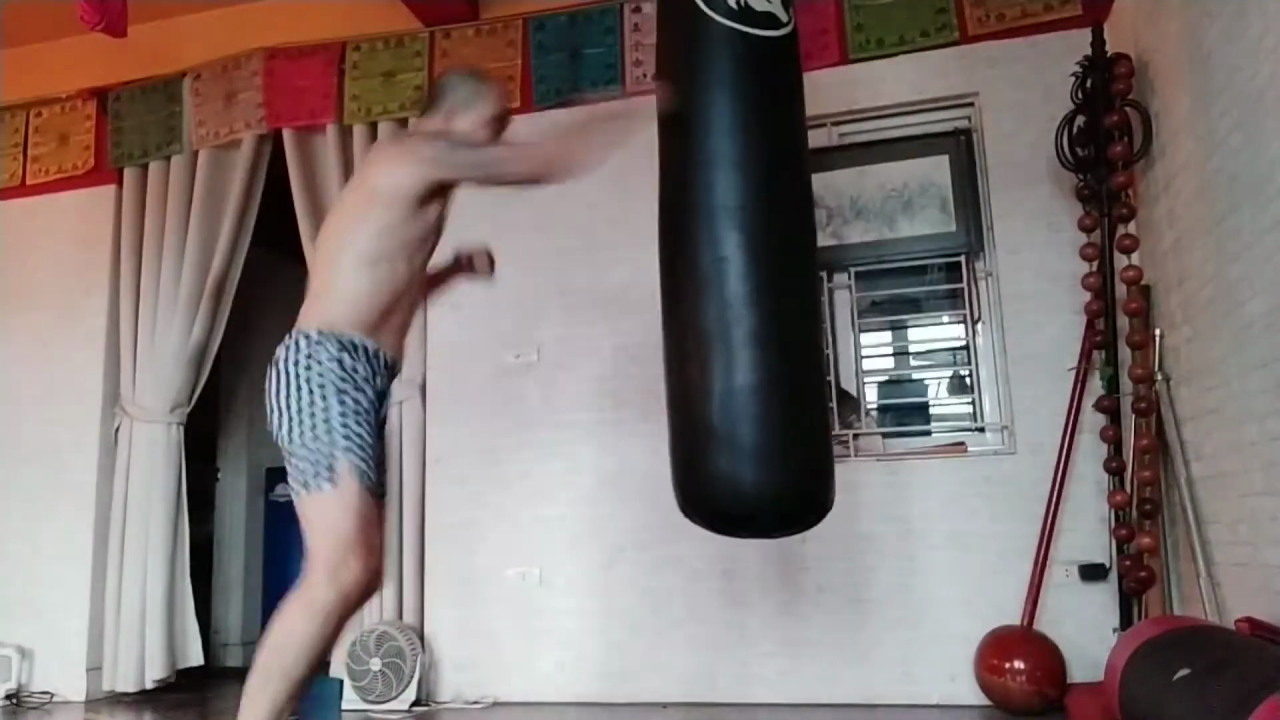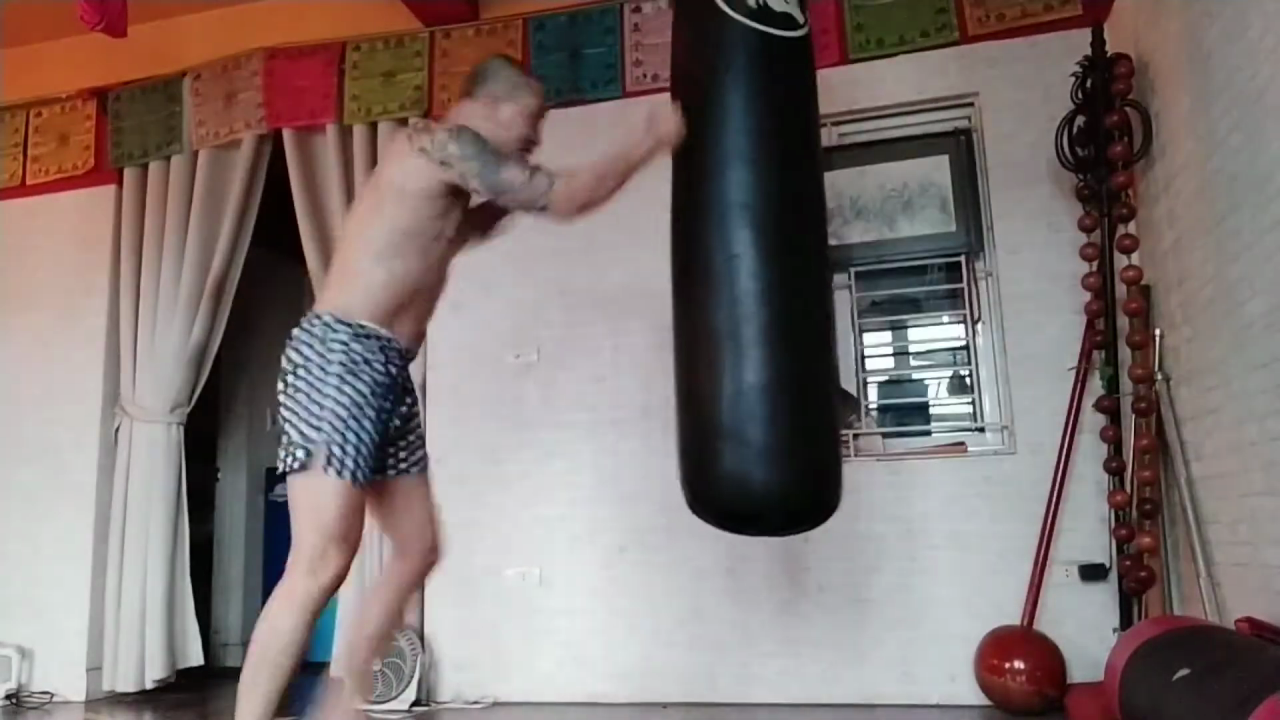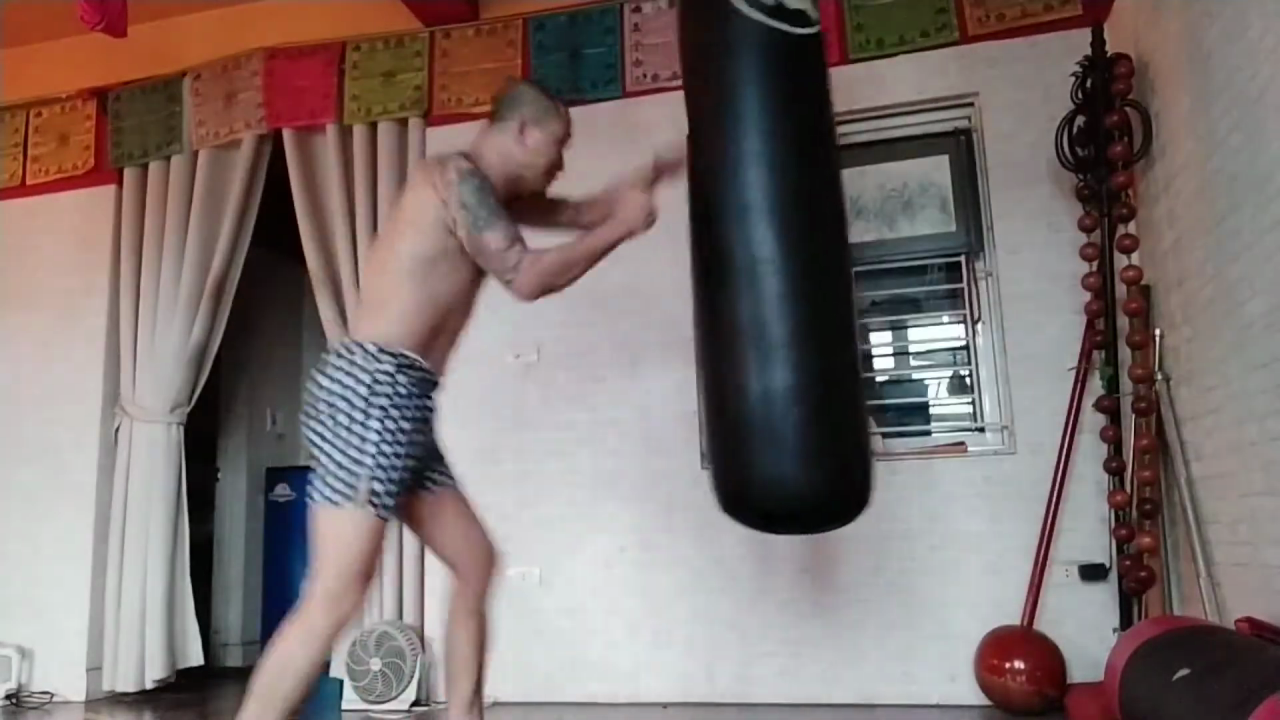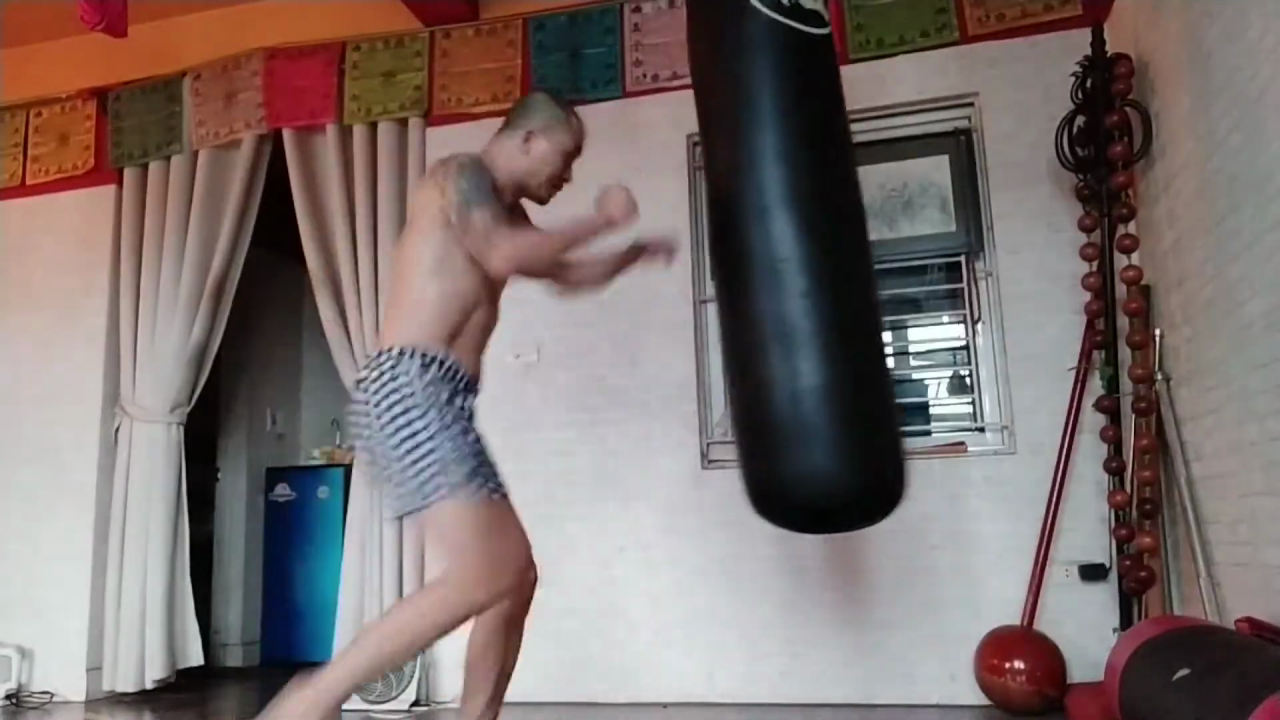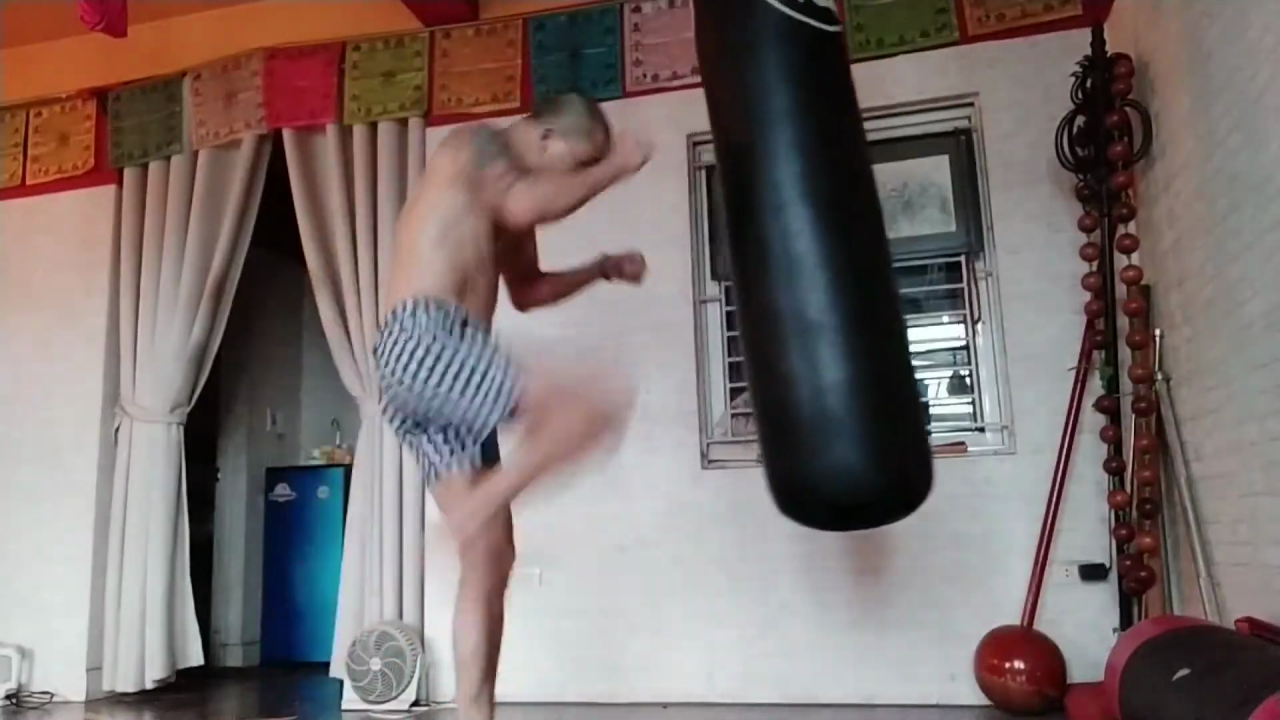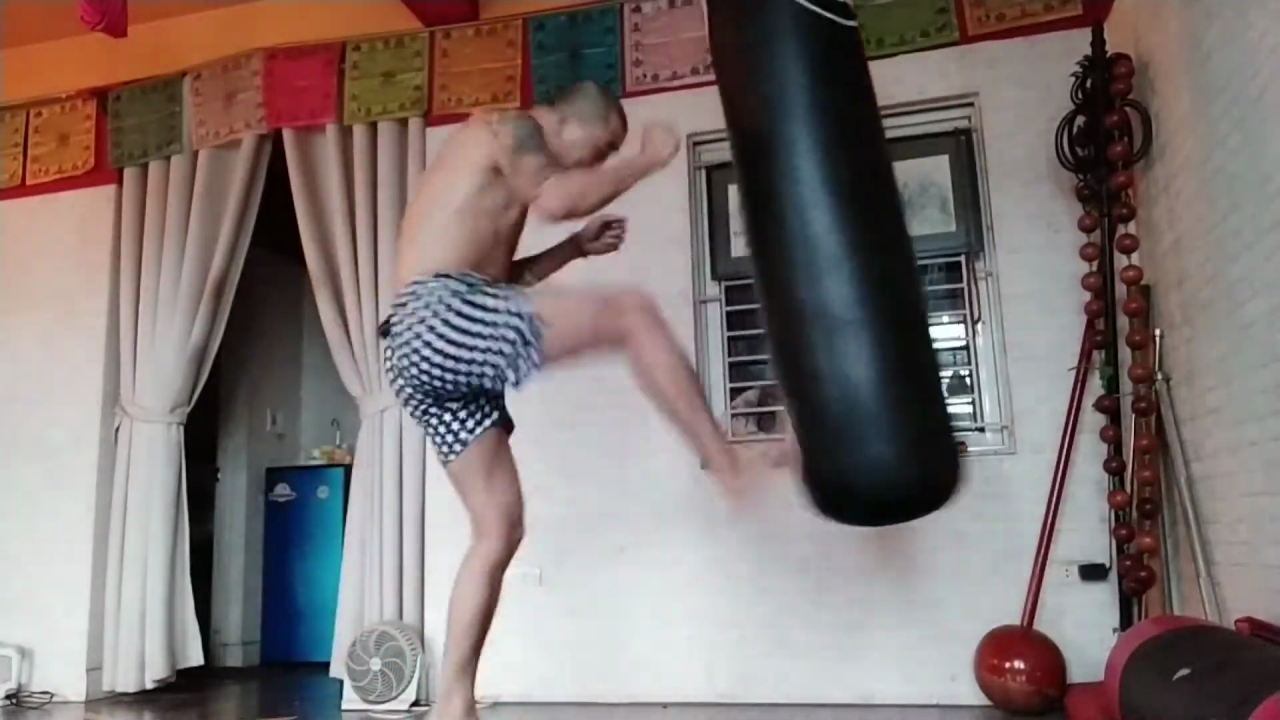
dt=0.1s
person 1, frame 1
left shoulder: (409, 180)
right shoulder: (419, 153)
right elbow: (545, 164)
left wrist: (449, 270)
right wrist: (611, 115)
left hip: (351, 379)
right hip: (323, 373)
left knee: (360, 574)
right knee: (339, 572)
person 1, frame 2
left shoulder: (447, 162)
right shoulder: (445, 143)
left elbow: (460, 228)
right elbow: (563, 198)
left wrist: (489, 212)
right wrist: (649, 136)
left hip: (376, 369)
right hip: (339, 359)
left knee: (417, 546)
right knee: (318, 565)
person 1, frame 3
left shoulder: (489, 195)
right shoulder: (459, 178)
left elbow: (579, 214)
right elbow: (527, 279)
left wrist: (654, 174)
right wrist: (622, 227)
left hip: (402, 402)
right hip: (371, 389)
left knee: (477, 563)
right knee: (336, 597)
person 1, frame 4
left shoulder: (503, 210)
right shoulder: (464, 174)
left elbow: (570, 274)
right elbow: (507, 257)
left wrist: (636, 252)
right wrist: (604, 219)
left hip: (440, 405)
right hip: (413, 395)
left knee: (516, 579)
right knee: (473, 585)
person 1, frame 5
left shoulder: (510, 182)
right shoulder: (478, 140)
left elbow: (527, 291)
right elbow: (524, 205)
left wrist: (600, 268)
right wrist: (618, 167)
left hip: (444, 351)
right hip: (424, 339)
left knee: (490, 556)
right knee: (599, 407)
right ankle: (487, 502)
person 1, frame 6
left shoulder: (500, 167)
right shoulder: (509, 129)
left elbow: (500, 277)
right elbow: (555, 199)
left wrist: (577, 248)
right wrist: (643, 161)
left hip: (430, 344)
right hip: (440, 313)
left knee: (500, 527)
right knee: (634, 313)
right ankle: (723, 456)
